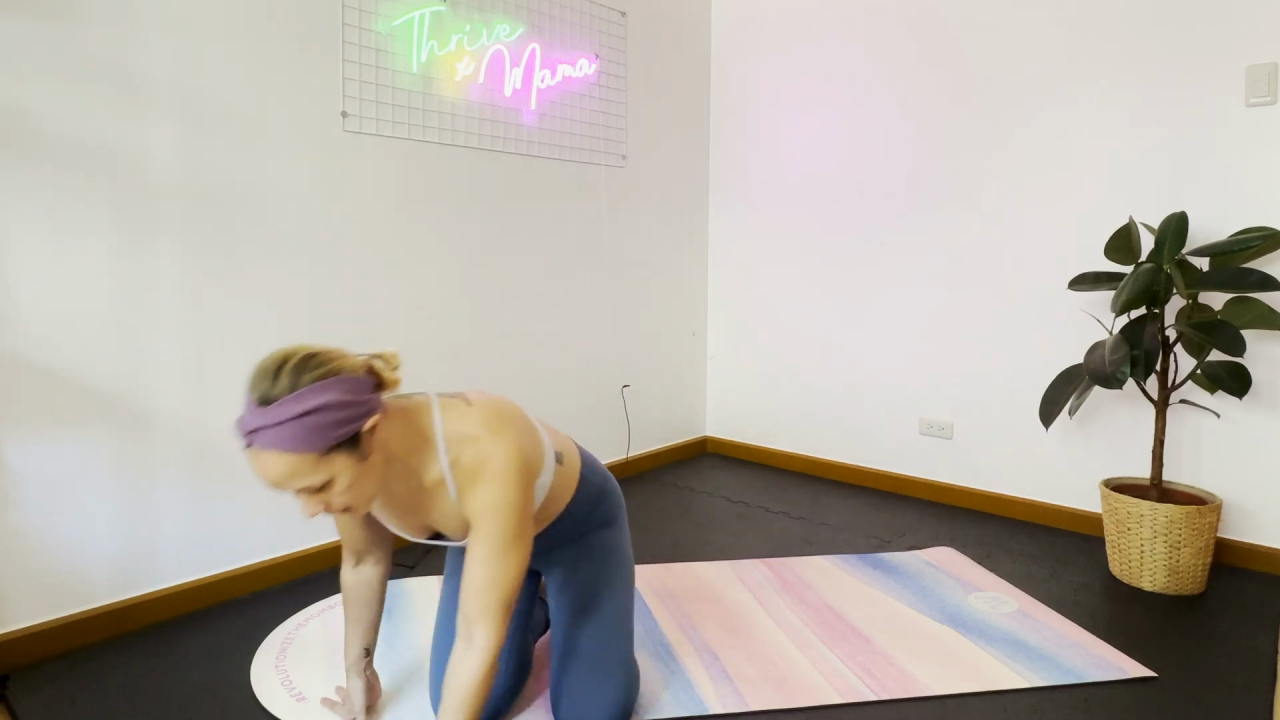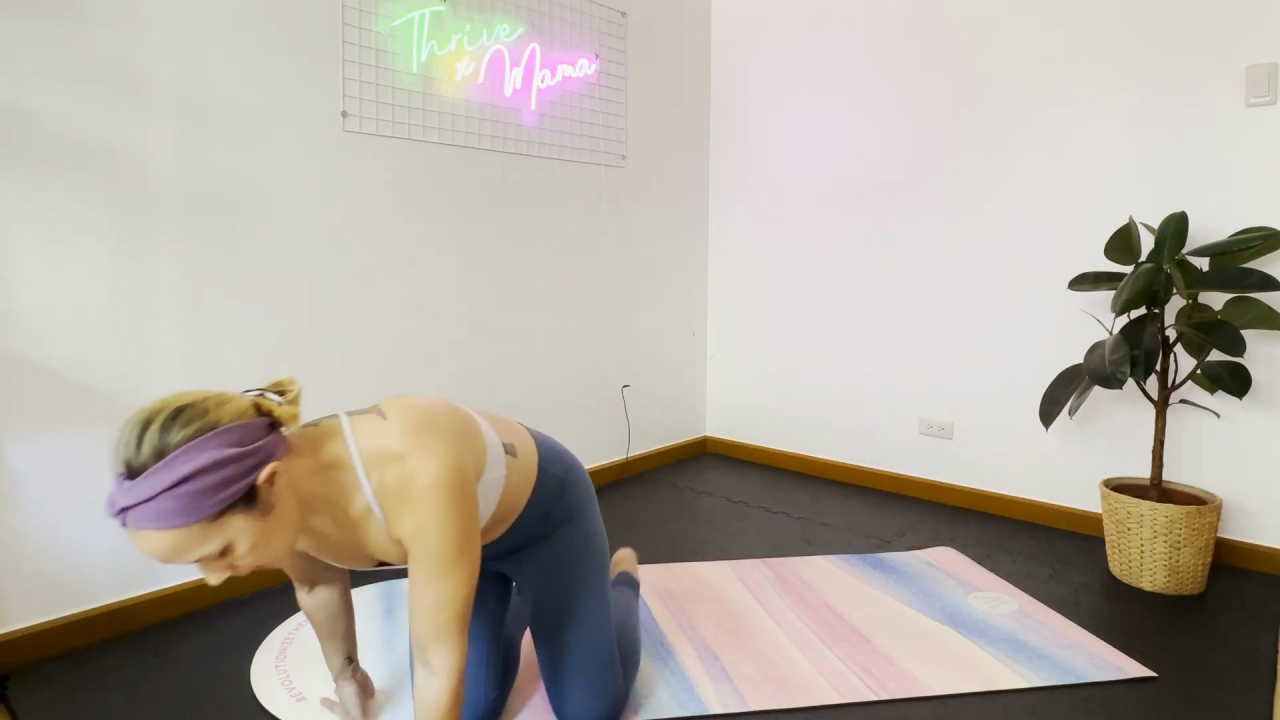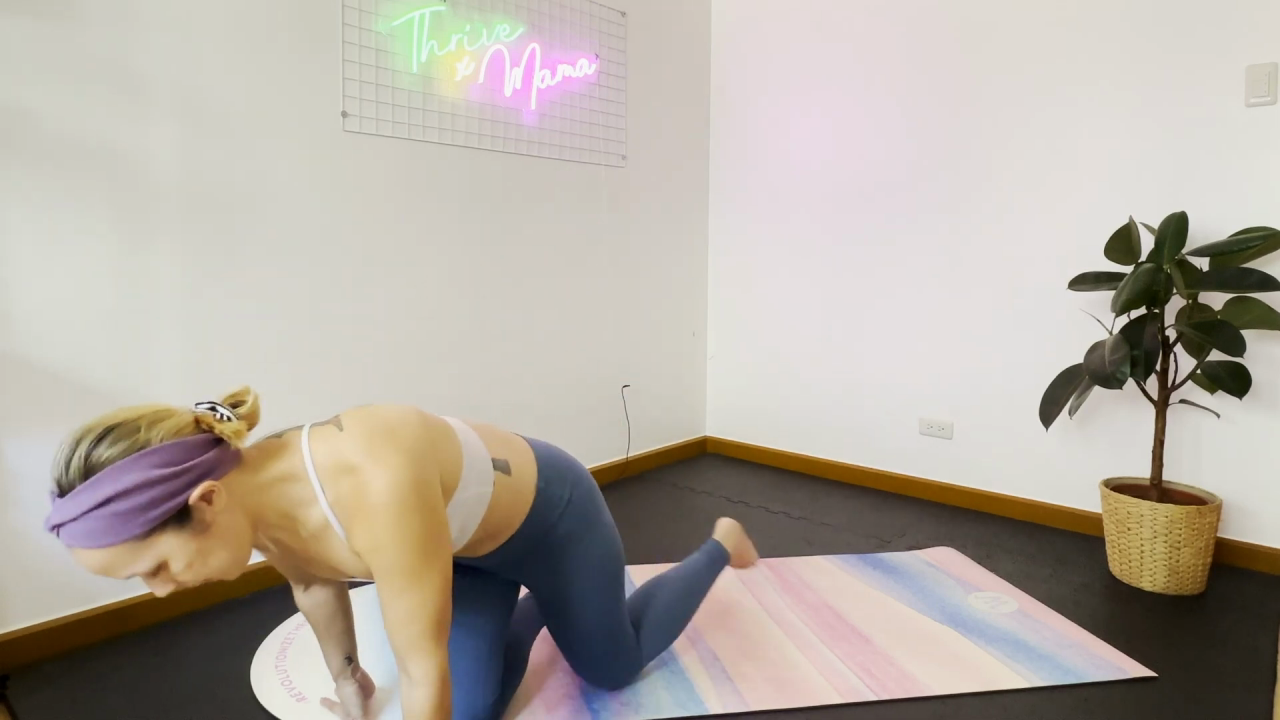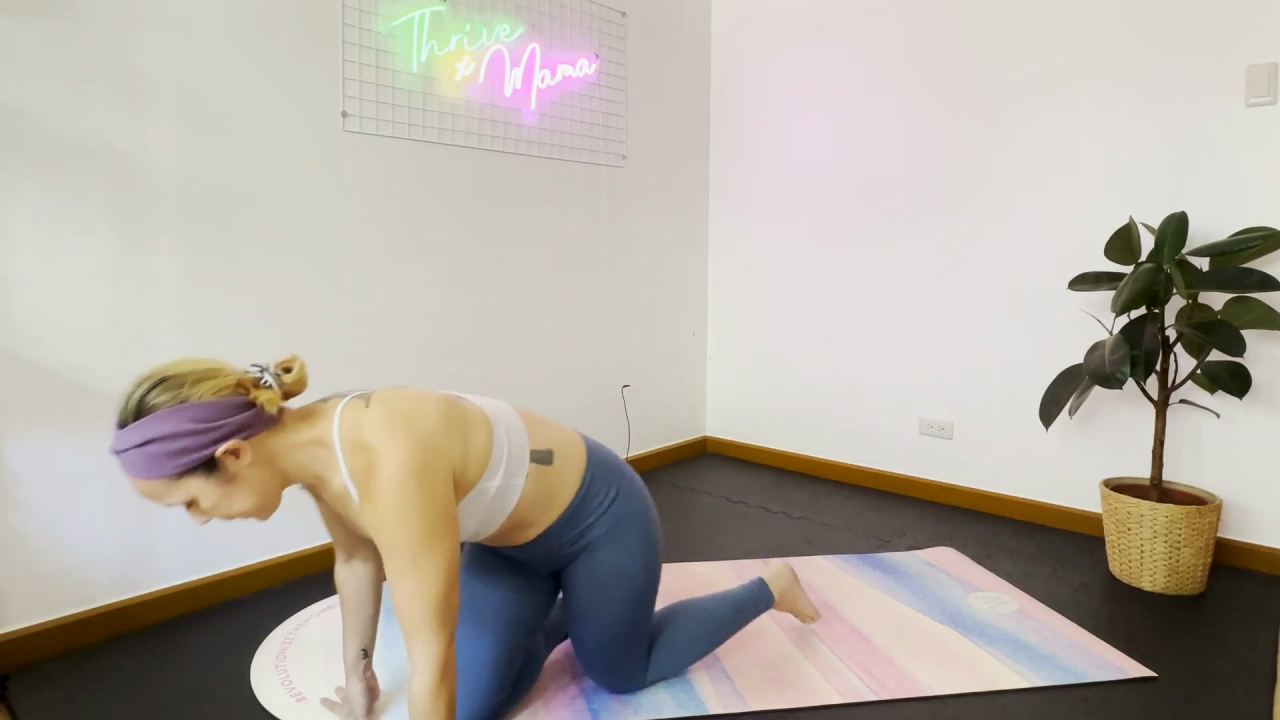
dt=0.3s
person 1, frame 1
left shoulder: (487, 454)
right shoulder: (345, 462)
left elbow: (480, 637)
right elbow: (363, 563)
right wrist: (358, 673)
left hip: (580, 525)
right hip: (481, 535)
left ankle: (558, 606)
right ankle: (537, 609)
person 1, frame 2
left shoulder: (416, 472)
right shoulder: (271, 496)
left elbow: (438, 663)
right elbow: (320, 585)
left hip: (546, 511)
right hip: (461, 529)
left ankle: (618, 578)
right ankle: (525, 606)
person 1, frame 3
left shoulder: (377, 486)
right shoulder: (253, 496)
right elbow: (316, 584)
left hip: (551, 516)
right hip: (466, 538)
left ankle: (717, 545)
right ankle: (536, 606)
person 1, frame 4
left shoulder: (392, 464)
right shoulder: (310, 451)
left elbow: (431, 652)
right elbow: (356, 561)
left hip: (601, 518)
right hip: (518, 531)
left ankle: (768, 589)
right ankle: (566, 608)
